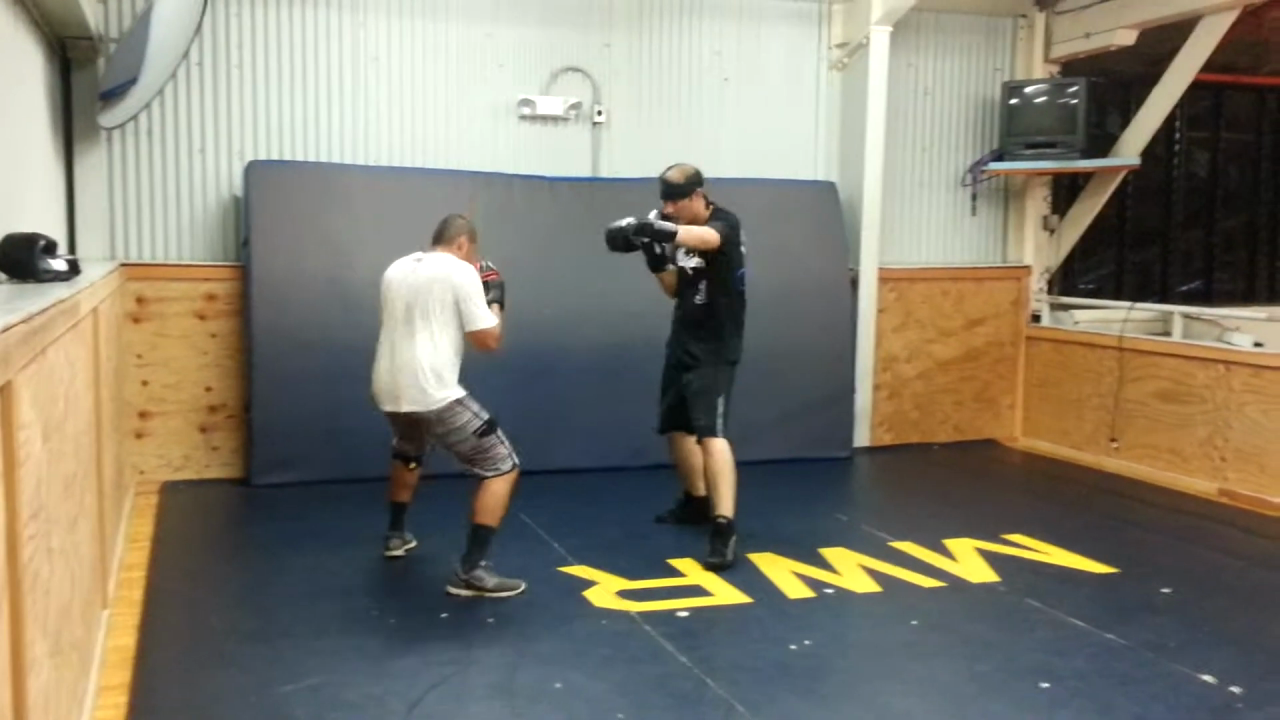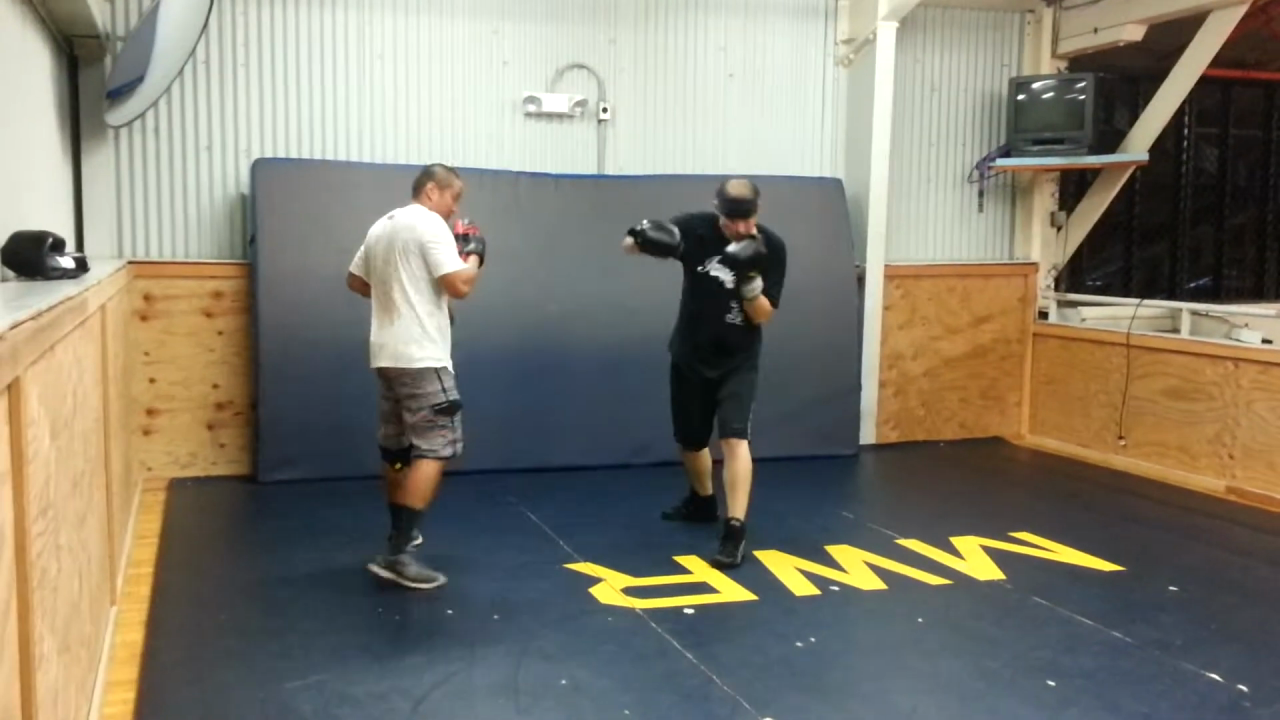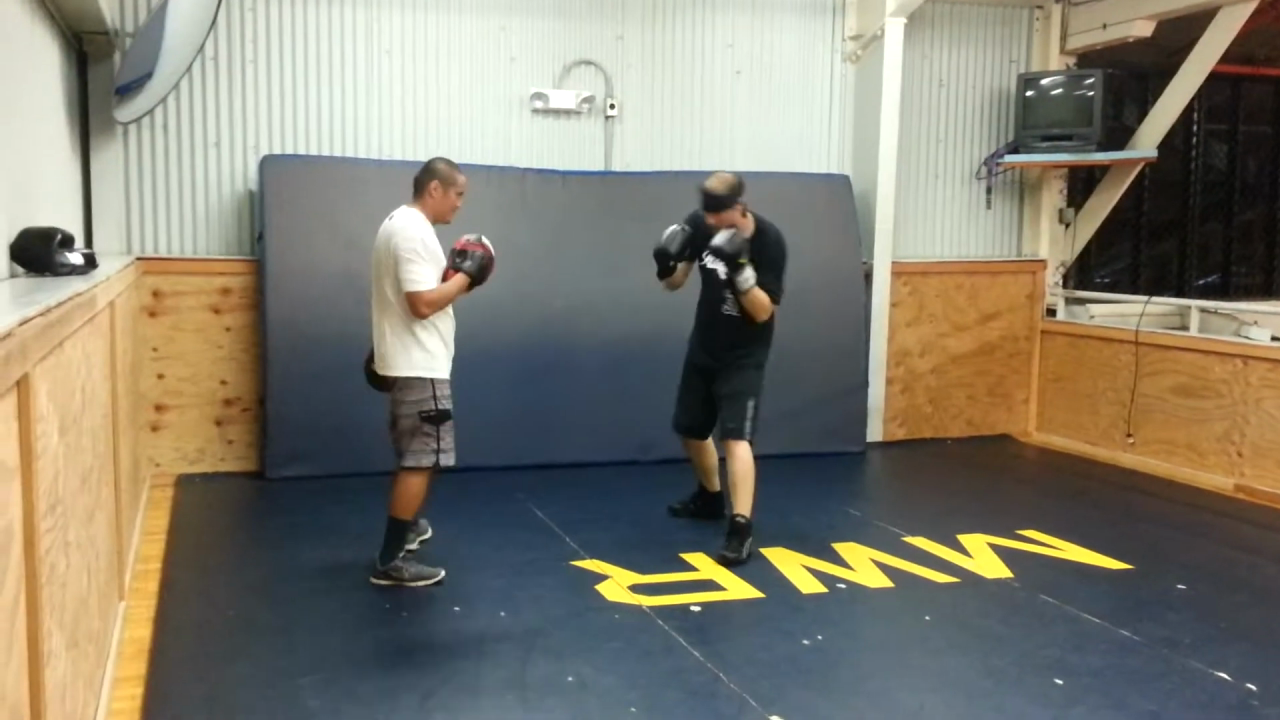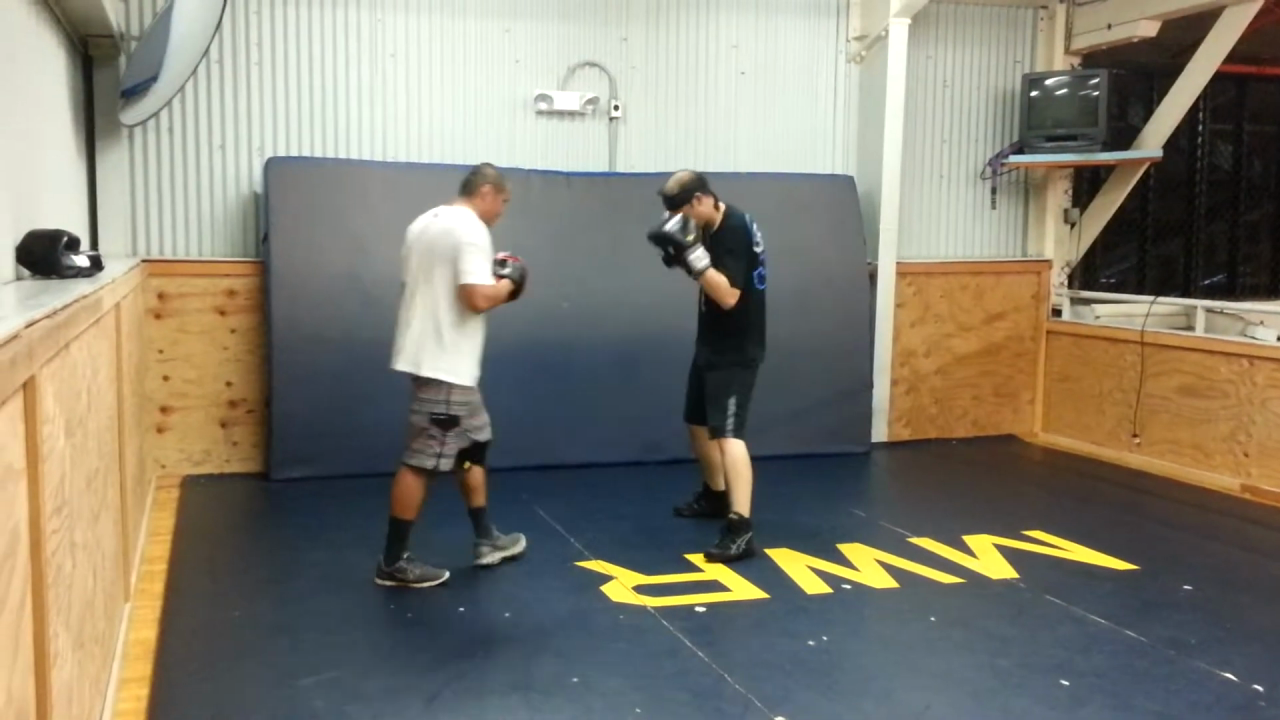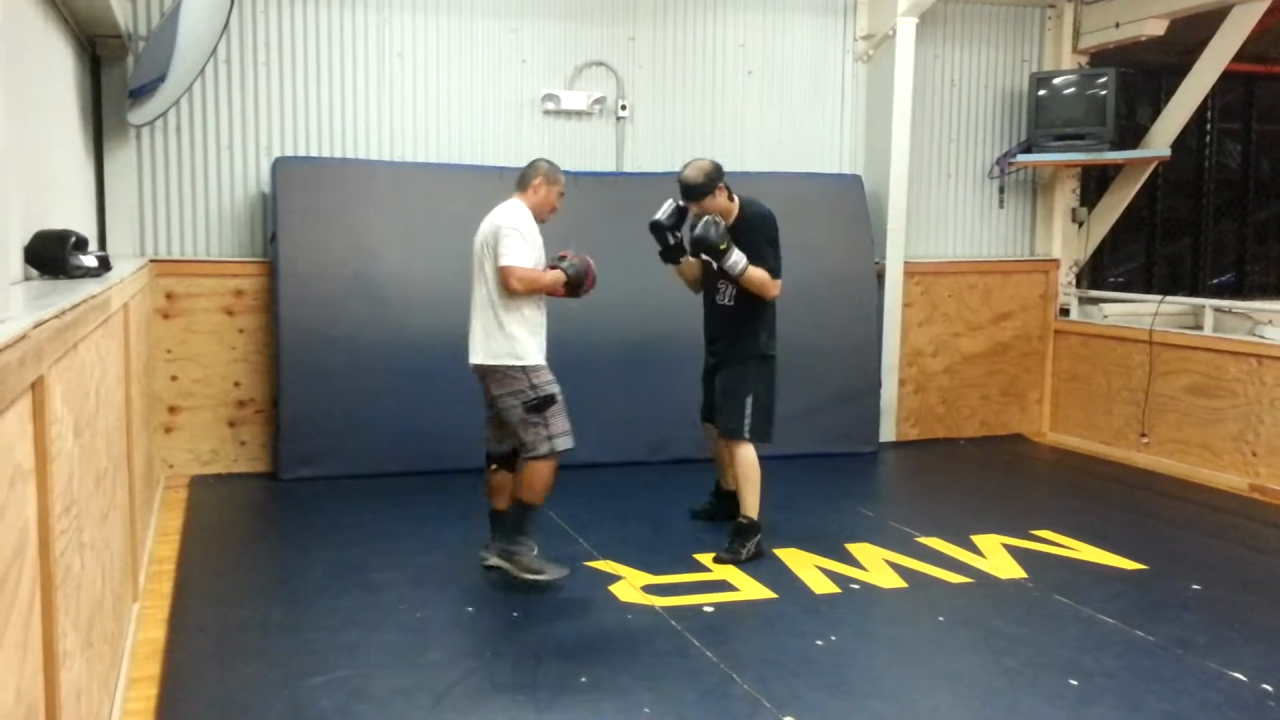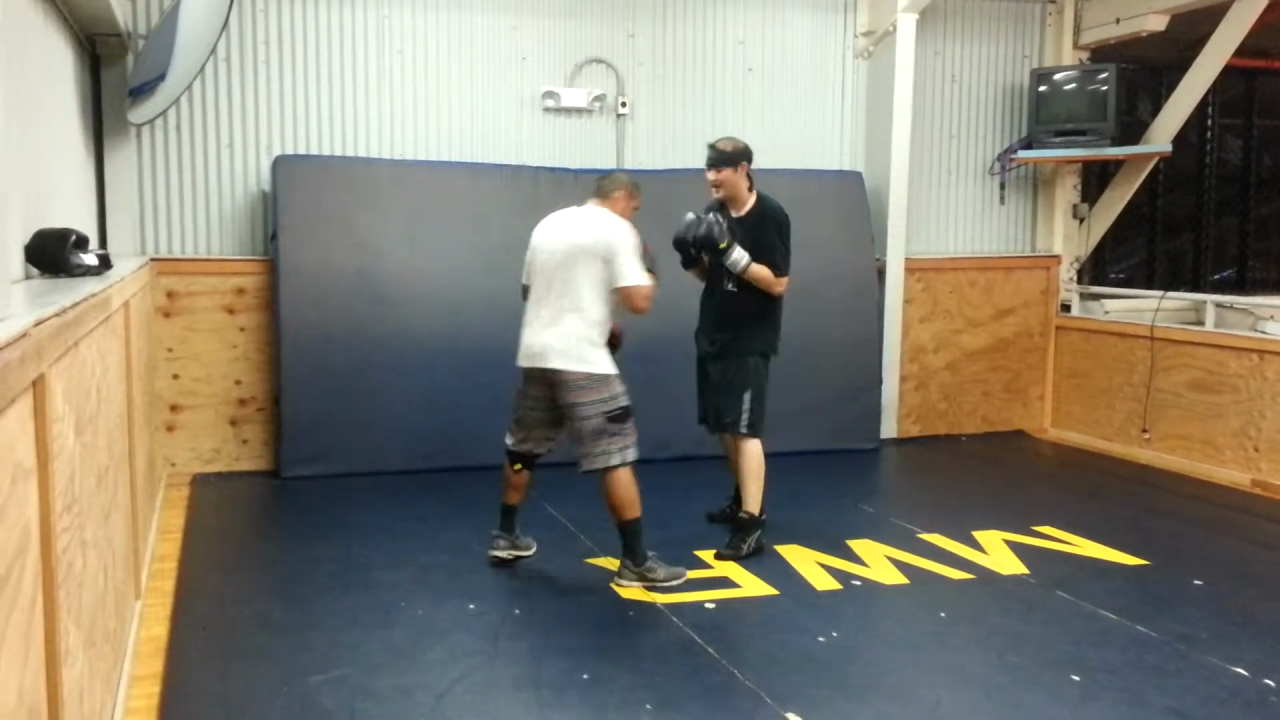
dt=0.4s
person 1, frame 1
left shoulder: (395, 271)
right shoulder: (461, 274)
right elbow: (488, 341)
right wrist: (495, 301)
left hip: (389, 391)
right hip: (433, 395)
left knee: (408, 452)
right knee: (502, 468)
left ankle: (396, 534)
right ankle: (471, 570)
person 1, frame 2
left shoulder: (380, 228)
right shoulder: (429, 224)
left elbow: (355, 282)
right elbow: (460, 286)
right wrist: (474, 253)
left hip: (386, 354)
right hip: (421, 358)
left knee: (396, 447)
right knee: (435, 451)
left ankle: (401, 534)
right ankle: (395, 554)
person 1, frame 3
left shoulder: (397, 223)
right shoulder: (414, 232)
right elbow: (423, 304)
left wrist: (449, 272)
right wrist: (466, 275)
left hip: (400, 360)
right hip: (419, 365)
left knee: (411, 454)
right knee: (422, 460)
left ankle: (407, 526)
right ankle: (390, 560)
person 1, frame 4
left shoulder: (424, 223)
right shoulder: (471, 230)
right elbow: (478, 298)
right wrist: (508, 282)
left hip: (435, 358)
right hip: (443, 364)
left knee: (473, 443)
right knee: (421, 461)
left ankle: (486, 539)
right ankle: (393, 561)
person 1, frame 5
left shoulder: (500, 219)
right shoulder: (515, 219)
right elbow: (516, 279)
left wrist: (550, 280)
right wrist: (562, 275)
left hip: (496, 353)
right hip: (511, 354)
left knee: (506, 450)
right knee: (547, 445)
left ankle: (501, 541)
right ankle: (514, 542)
person 1, frame 6
left shoulder: (548, 225)
right shoulder: (616, 231)
right elbow: (639, 302)
right wrist: (645, 272)
left hip: (536, 357)
right hip: (582, 363)
left knee: (523, 447)
right knee: (616, 457)
left ankle: (505, 535)
right ankle: (636, 561)
person 2, frame 1
left shoulder: (723, 223)
right shoulder: (673, 230)
left elbow: (706, 241)
left wrist: (655, 229)
right wrist: (655, 256)
left hip: (714, 349)
right hip: (681, 345)
left knee: (710, 434)
right knee: (676, 429)
left ankle: (724, 529)
right ankle: (696, 501)
person 2, frame 2
left shoulder: (772, 248)
right shoulder: (695, 227)
left elbow: (763, 316)
right elbow: (632, 246)
left wrist: (750, 275)
right wrist: (640, 237)
left hip: (737, 361)
right hip: (690, 356)
left knee: (734, 438)
right knee: (689, 441)
left ankle: (735, 530)
right ankle: (702, 501)
person 2, frame 3
left shoulder: (769, 240)
right shoulder: (700, 225)
left elbow: (763, 312)
right elbow: (674, 282)
left wrist: (740, 268)
right wrist: (666, 261)
left hip: (744, 357)
right hip: (703, 350)
left knee: (735, 438)
right knee: (691, 430)
left ankle: (741, 528)
right ankle: (710, 496)
person 2, frame 4
left shoulder: (734, 229)
right shoulder: (712, 225)
left elbow: (728, 296)
left wrist: (691, 250)
right wrist: (678, 254)
left hip: (736, 349)
right hip: (712, 344)
left knee: (727, 433)
right knee: (698, 423)
left ankle: (740, 528)
right ankle: (715, 495)
person 2, frame 5
left shoulder: (758, 219)
right shoulder: (706, 222)
left elbow: (772, 288)
right elbow: (697, 283)
left wrist: (726, 252)
right wrist: (673, 248)
left hip: (749, 347)
right hip: (718, 343)
left knee: (739, 436)
right knee: (714, 425)
left ankle: (749, 530)
right ankle: (728, 496)
person 2, frame 6
left shoulder: (771, 215)
right shoulder: (715, 210)
left elbow: (778, 284)
left wrist: (730, 250)
right wrist: (692, 254)
left hip: (748, 342)
right hip: (712, 337)
left knee: (744, 431)
right knee: (725, 429)
left ankle: (751, 526)
right ankle: (744, 500)
